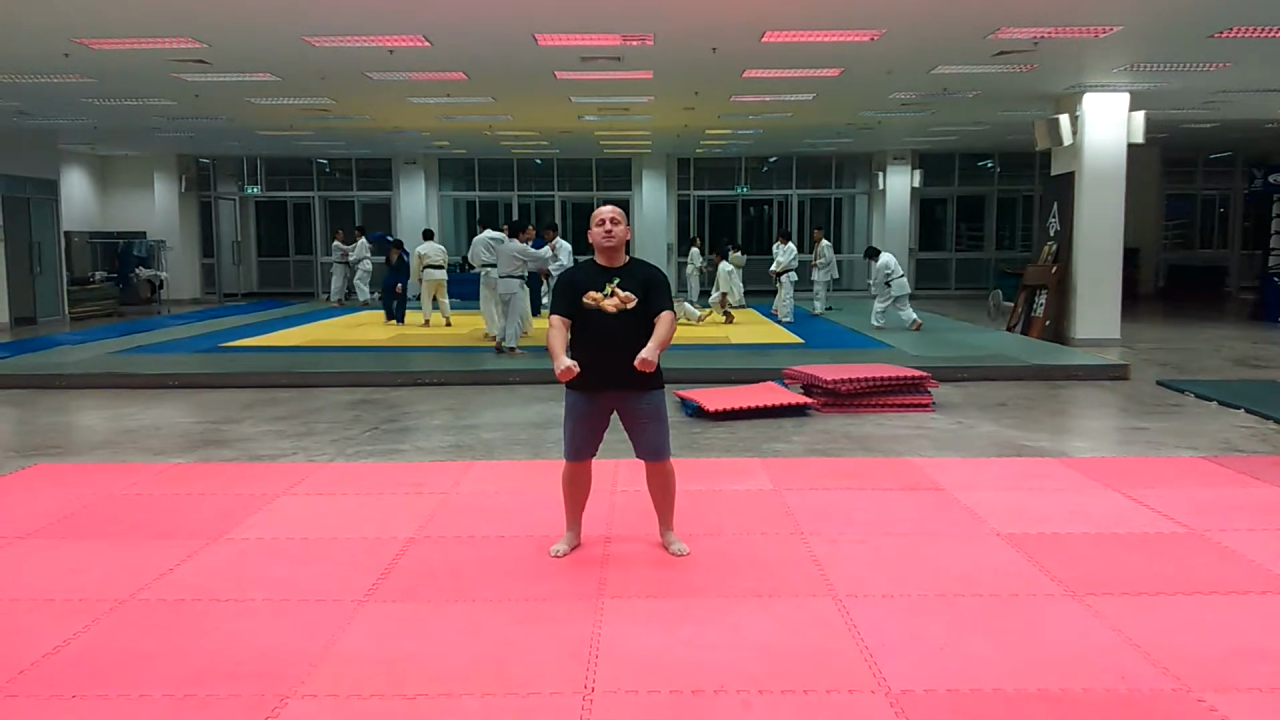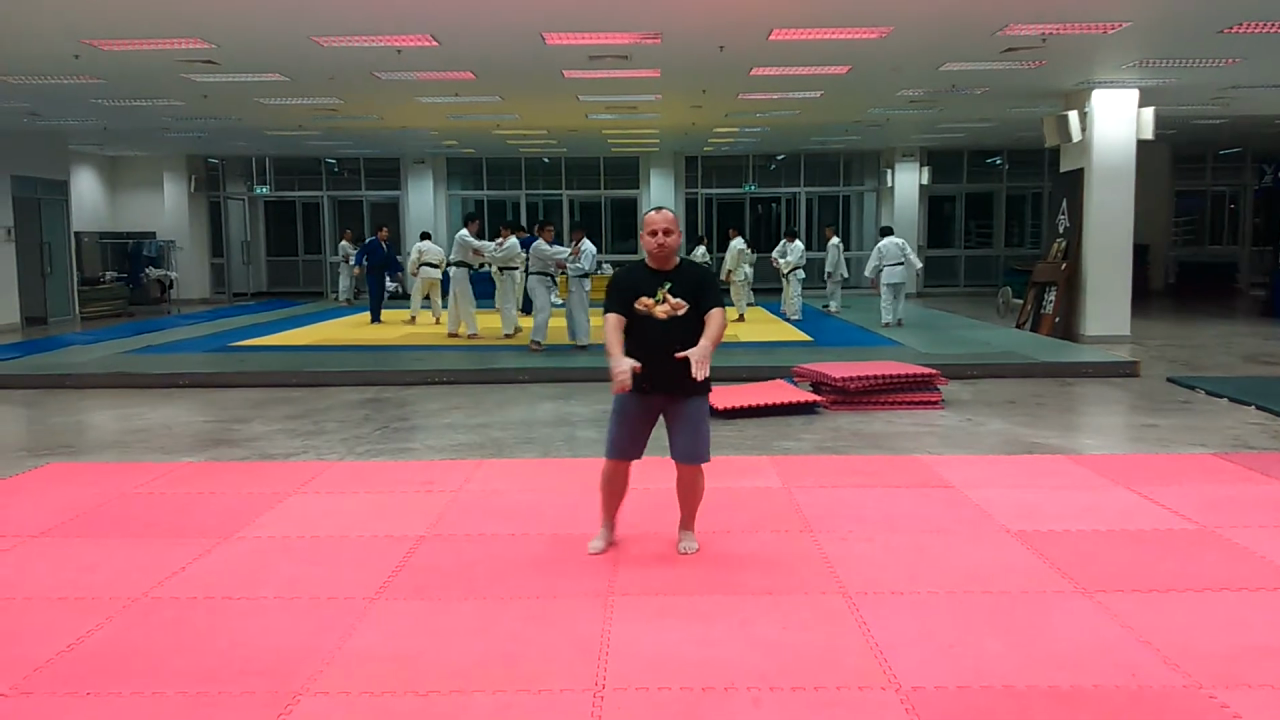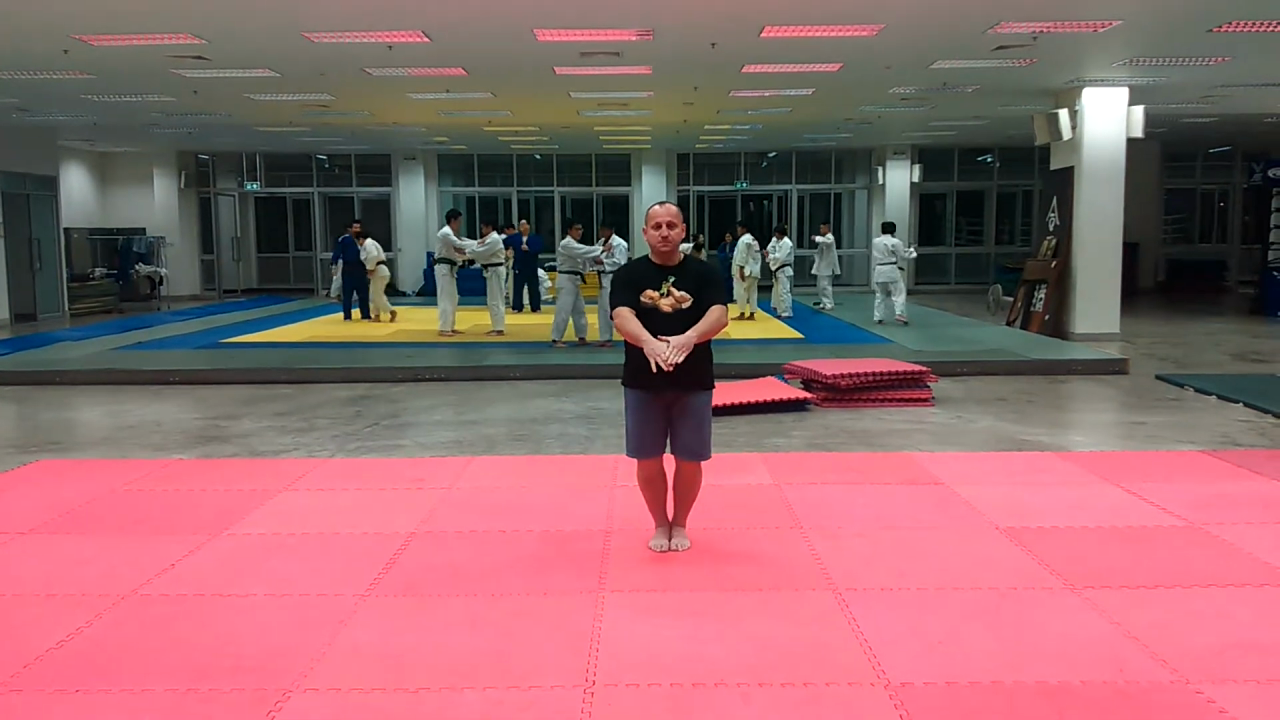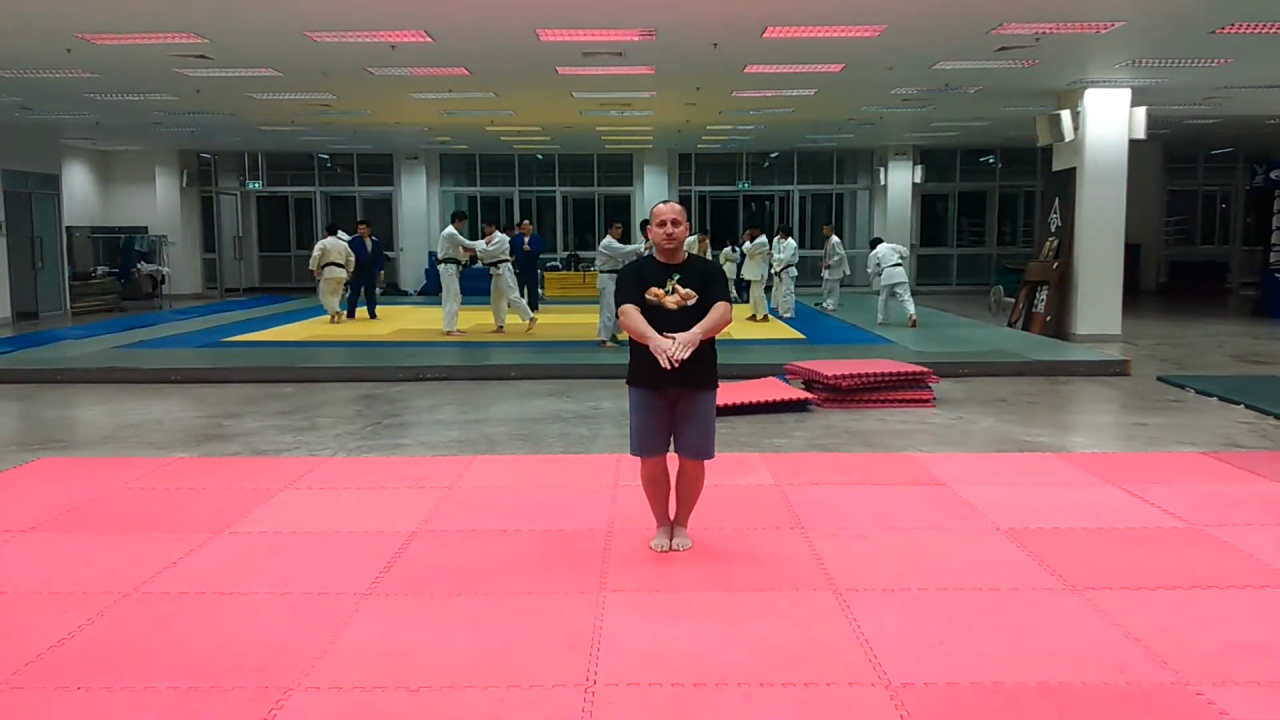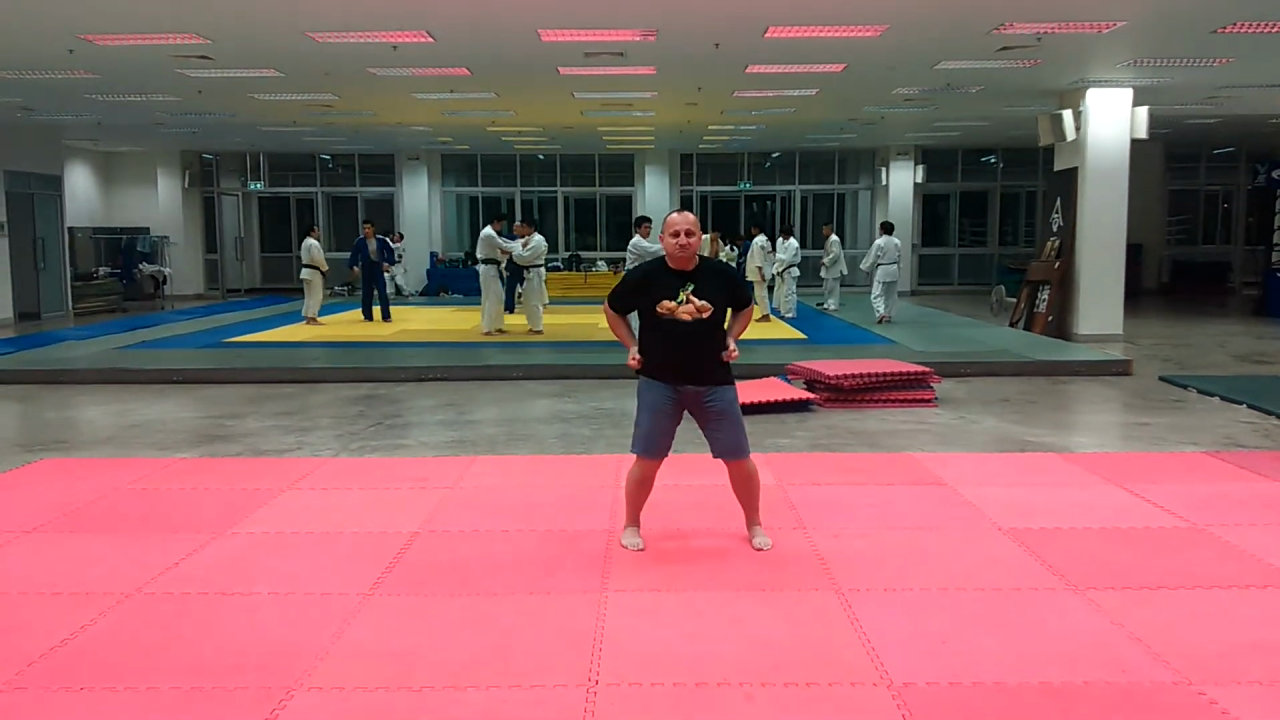
dt=1s
person 1, frame 1
left shoulder: (649, 275)
right shoulder: (573, 277)
left elbow: (666, 317)
right elbow: (558, 322)
left wrist: (653, 348)
right wrist: (560, 358)
left hip: (641, 384)
right hip: (585, 386)
left knee: (658, 459)
right knee: (576, 460)
left ankle: (667, 531)
right ankle: (572, 532)
person 1, frame 2
left shoulder: (700, 277)
right shoulder: (625, 278)
left elbow: (716, 316)
right elbow: (613, 321)
left wrist: (704, 347)
right wrist: (617, 359)
left hip: (687, 387)
right hip: (637, 386)
left knee: (690, 463)
right knee: (617, 459)
left ankle: (686, 528)
right ankle: (607, 527)
person 1, frame 3
left shoulder: (704, 272)
right shoulder: (629, 274)
left elbow: (719, 315)
right elbow: (622, 317)
left wrist: (688, 338)
right wrist: (649, 343)
left hip: (693, 381)
right hip: (643, 381)
left knee: (690, 459)
right knee: (648, 459)
left ankle: (680, 524)
right ankle: (660, 524)
person 1, frame 4
left shoulder: (708, 271)
right shoulder: (633, 272)
left elbow: (723, 312)
right elbow: (627, 314)
left wrist: (694, 334)
right wrist: (655, 340)
left hip: (697, 380)
right hip: (647, 380)
left knee: (693, 458)
right knee: (651, 458)
left ankle: (681, 524)
right ankle: (662, 524)
person 1, frame 5
left shoulder: (722, 274)
right shoulder: (643, 276)
left elbow: (745, 307)
right elbow: (612, 309)
left wrist: (731, 339)
right wrist: (632, 346)
left hip: (714, 381)
right hip: (659, 381)
left knee: (739, 458)
right knee: (647, 460)
left ankle: (754, 524)
right ankle: (631, 525)
